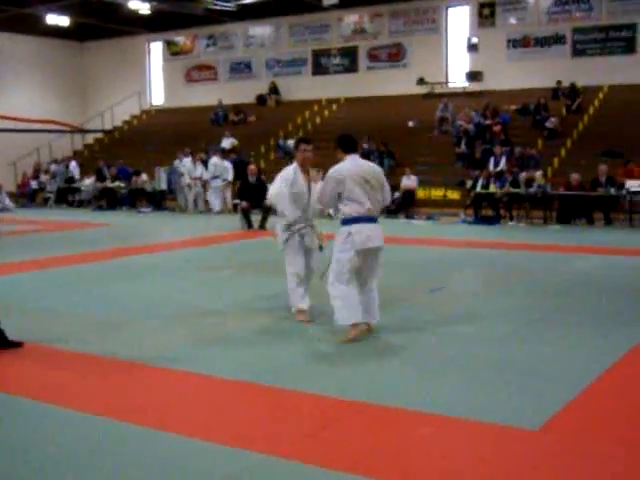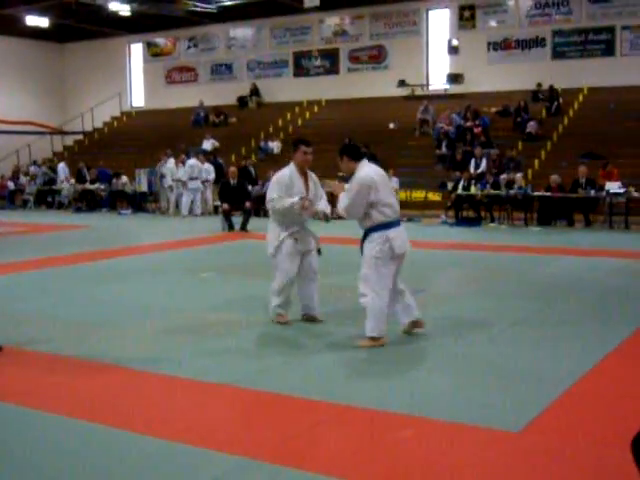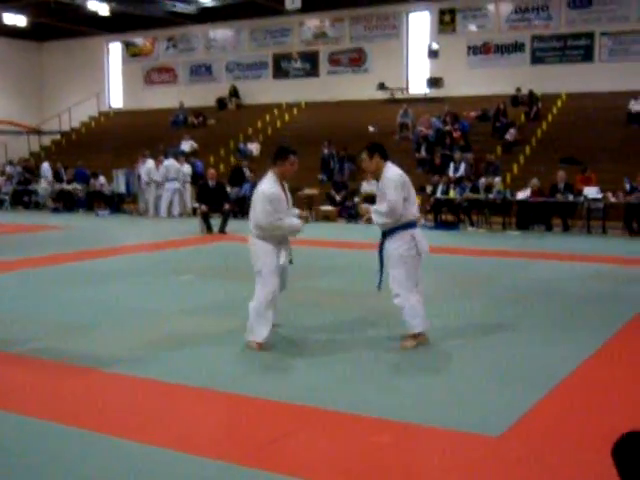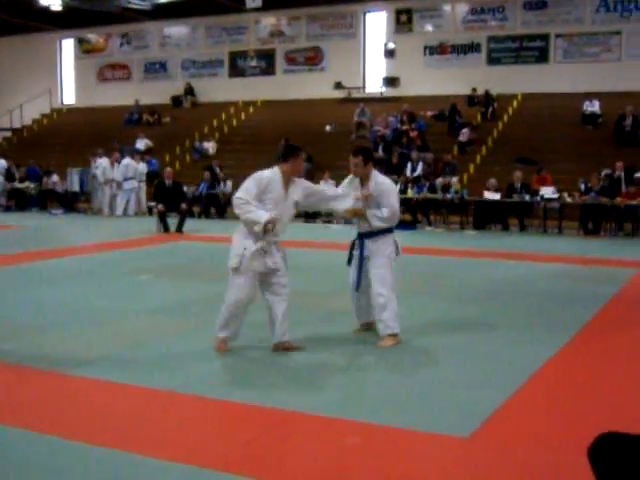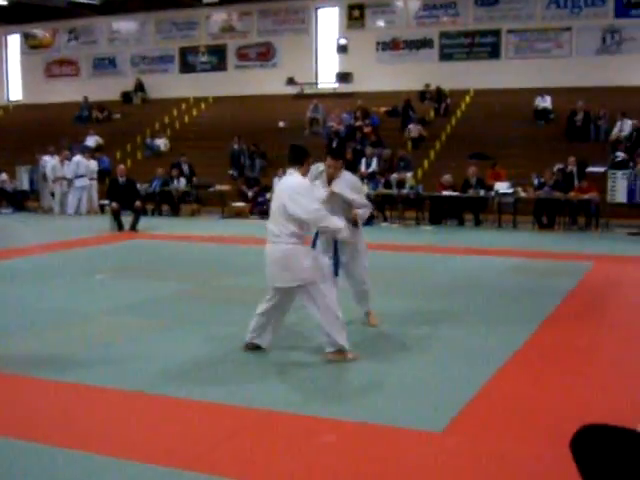
dt=0.5s
person 1, frame 1
left shoulder: (316, 176)
right shoulder: (288, 174)
right elbow: (274, 195)
right wrist: (289, 215)
left hip: (308, 227)
right hip: (290, 228)
left knee: (308, 268)
right knee: (296, 269)
left ankle: (300, 302)
right ankle: (301, 308)
person 1, frame 2
left shoulder: (313, 177)
right shoulder: (282, 176)
left elbow: (321, 199)
right elbow: (272, 204)
left wrist: (322, 210)
right wrist: (296, 202)
left hip: (302, 231)
right hip: (282, 231)
left knee: (310, 272)
right knee: (287, 273)
left ankle: (309, 311)
right ankle: (278, 310)
person 1, frame 3
left shoulder: (282, 184)
right shoulder: (266, 190)
right elbow: (269, 223)
left wrist: (294, 216)
right wrist: (296, 224)
left hip: (279, 244)
right hip: (265, 245)
left knee: (277, 286)
right knee: (267, 291)
left ankle: (262, 321)
right ankle: (256, 336)
person 1, frame 4
left shoulder: (300, 187)
right shoulder: (263, 178)
left elbow: (326, 195)
right elbow: (241, 200)
left wrist: (356, 197)
right wrist: (262, 217)
left hip: (270, 247)
right hip: (248, 244)
left knee: (279, 292)
right knee: (241, 294)
left ankle: (281, 339)
right ankle: (223, 335)
person 1, frame 5
left shoulder: (287, 182)
right shoulder: (301, 185)
right elbow: (313, 213)
right wrist: (340, 226)
left hip: (277, 249)
right hip: (290, 251)
left knee: (277, 300)
right knee: (324, 298)
left ankle: (254, 339)
right ankle: (336, 348)
person 2, frame 1
left shoulder: (337, 171)
right shoulder: (376, 170)
left elbow: (324, 201)
right elbow: (386, 200)
left wrist: (334, 195)
left hip: (352, 231)
right hip: (373, 229)
left knee: (340, 280)
right knee: (368, 280)
left ankle: (355, 323)
right ankle: (369, 321)
person 2, frame 2
left shoulder: (362, 178)
right shoulder: (373, 171)
left elbow: (351, 210)
left wrist: (340, 193)
right wrist: (345, 191)
left hip: (381, 237)
right hip: (394, 233)
left knee: (372, 288)
right knee: (391, 283)
left ankle: (375, 335)
right ankle: (412, 318)
person 2, frame 3
left shoulder: (392, 177)
right shoulder: (389, 175)
left elbow: (392, 210)
left wrist: (370, 210)
right wrist: (372, 211)
left hip: (402, 238)
right hip: (403, 236)
left knee: (402, 287)
right knee: (409, 286)
left ankle: (416, 332)
right ankle: (418, 329)
person 2, frame 4
left shoulder: (384, 184)
right shoulder: (353, 180)
left elbow: (392, 214)
left wrist: (365, 213)
right wrist: (350, 207)
left hip: (382, 242)
right hip: (362, 241)
left knee: (382, 288)
right knee: (358, 285)
left ankle: (391, 333)
right ankle: (367, 320)
person 2, frame 5
left shoulder: (352, 182)
right shoulder: (318, 173)
left elbow: (366, 207)
left wrist: (356, 215)
left hip: (348, 232)
right hip: (325, 232)
left knee: (358, 275)
left ankle: (368, 311)
